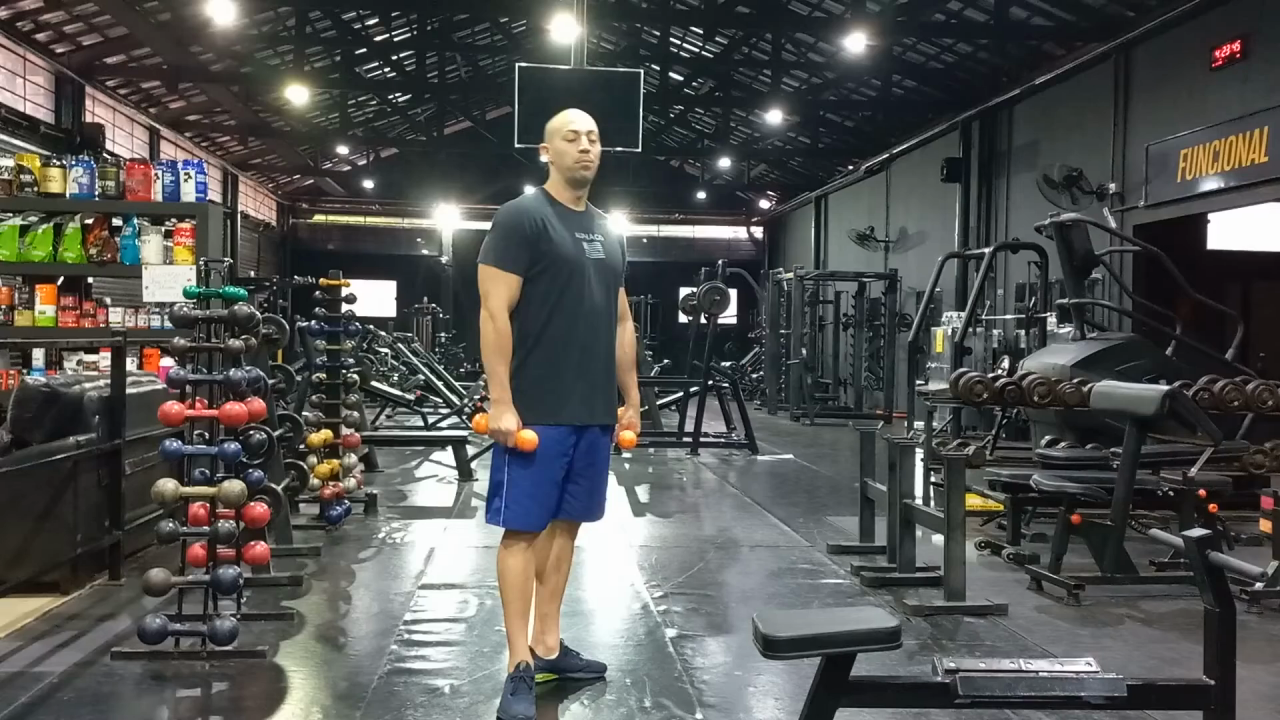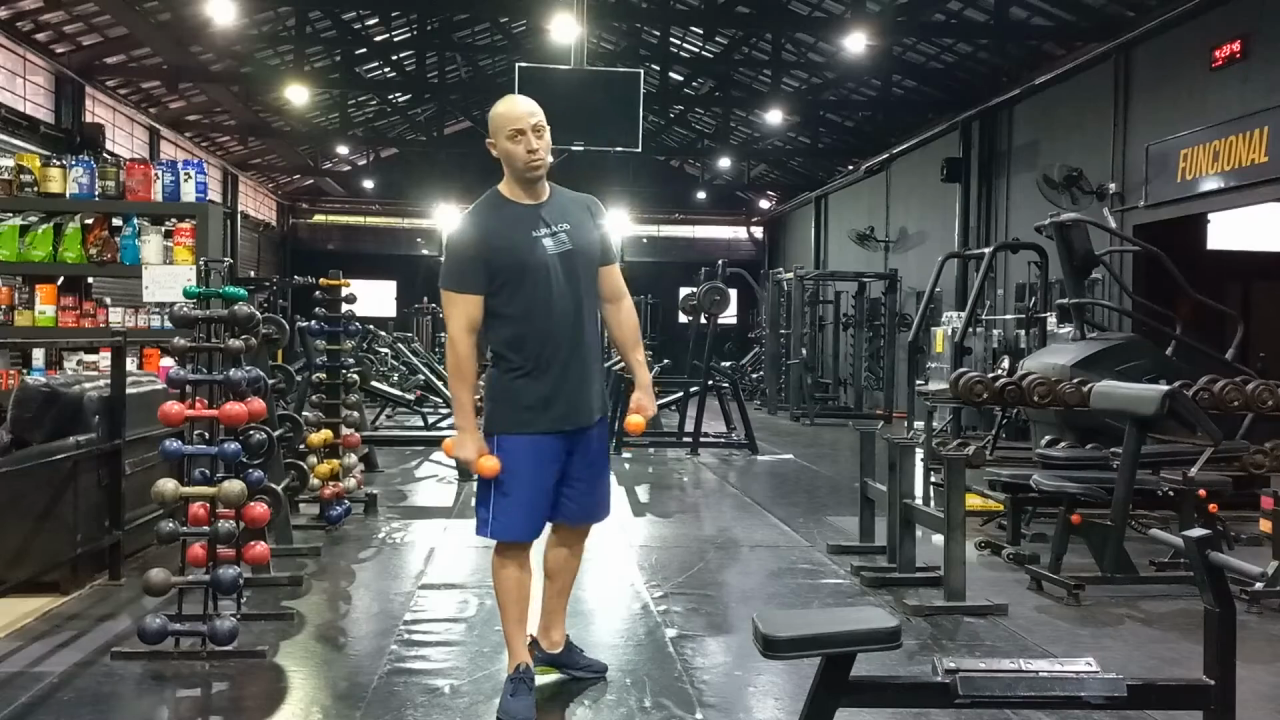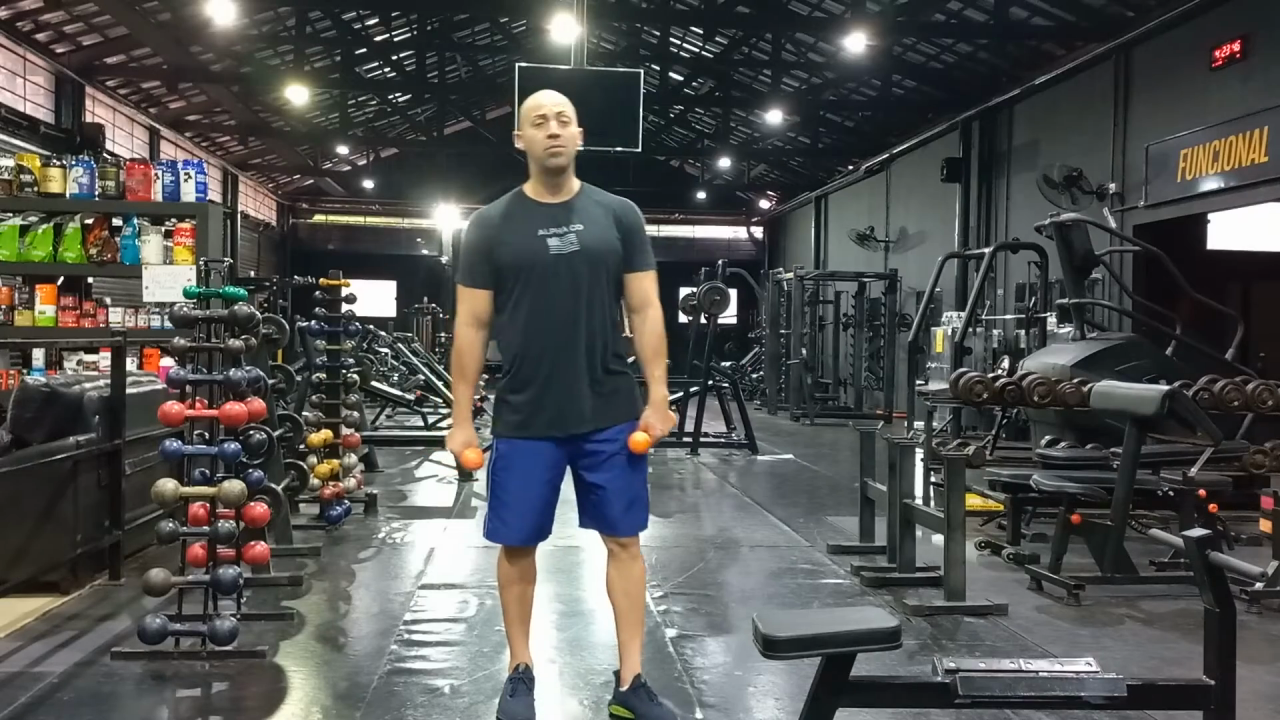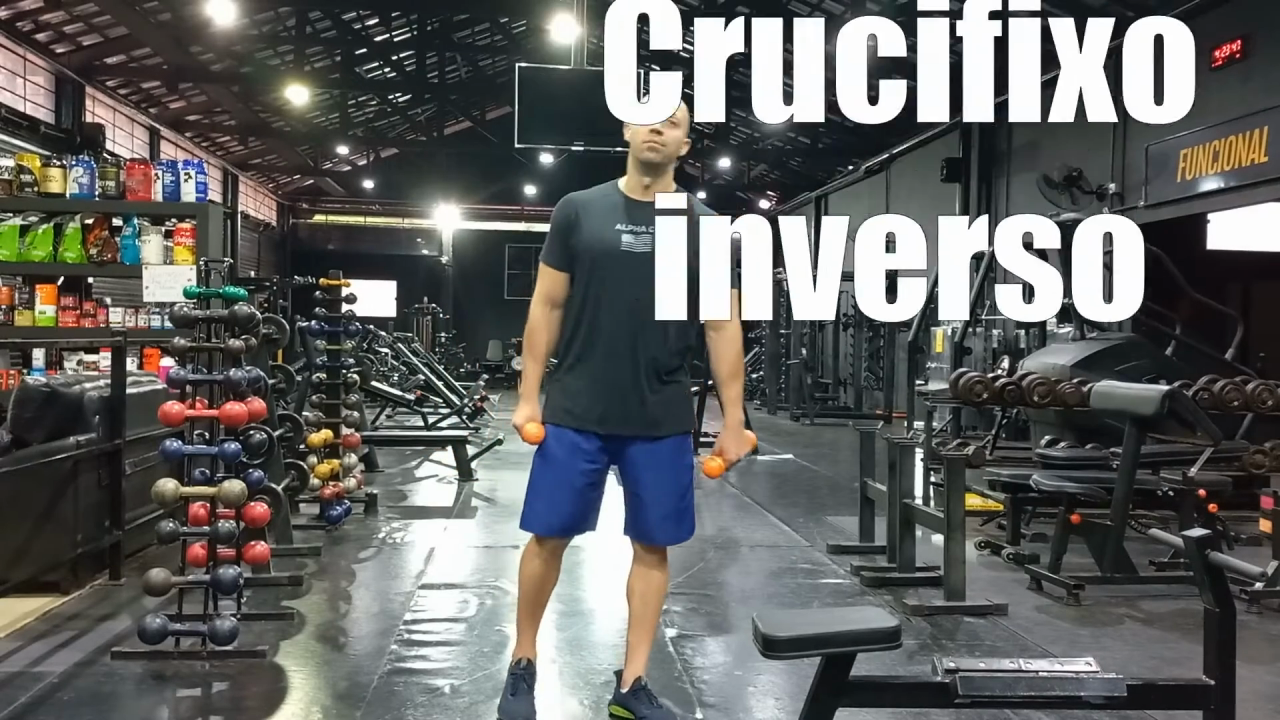
dt=0.7s
person 1, frame 1
left shoulder: (609, 233)
right shoulder: (521, 218)
left elbow: (620, 322)
right elbow: (495, 312)
left wrist: (630, 398)
right wrist: (501, 402)
left hip: (593, 409)
right hip: (536, 410)
left knee: (564, 523)
right knee: (521, 530)
left ankle: (549, 647)
right ankle: (520, 666)
person 1, frame 2
left shoulder: (585, 210)
right shoulder: (477, 229)
left elbow: (615, 300)
right elbow: (461, 333)
left wrist: (641, 379)
right wrist: (467, 428)
left hip: (587, 408)
right hip: (521, 417)
left knee: (574, 525)
right knee: (514, 539)
left ankle: (552, 641)
right ankle: (520, 669)
person 1, frame 3
left shoulder: (619, 215)
right shoulder: (491, 226)
left elbow: (645, 311)
right elbow: (471, 325)
left wrist: (658, 398)
right wrist: (462, 417)
left hip: (610, 412)
right hip: (525, 418)
left knee: (624, 538)
right knee: (517, 544)
person 1, frame 4
left shoulder: (705, 229)
right shoulder: (577, 211)
left elbow: (723, 326)
right elbow: (547, 306)
left wrist: (734, 419)
right wrist: (529, 395)
left hip: (660, 419)
right hip: (575, 410)
left knee: (652, 546)
right knee: (548, 535)
right ankle: (523, 664)
